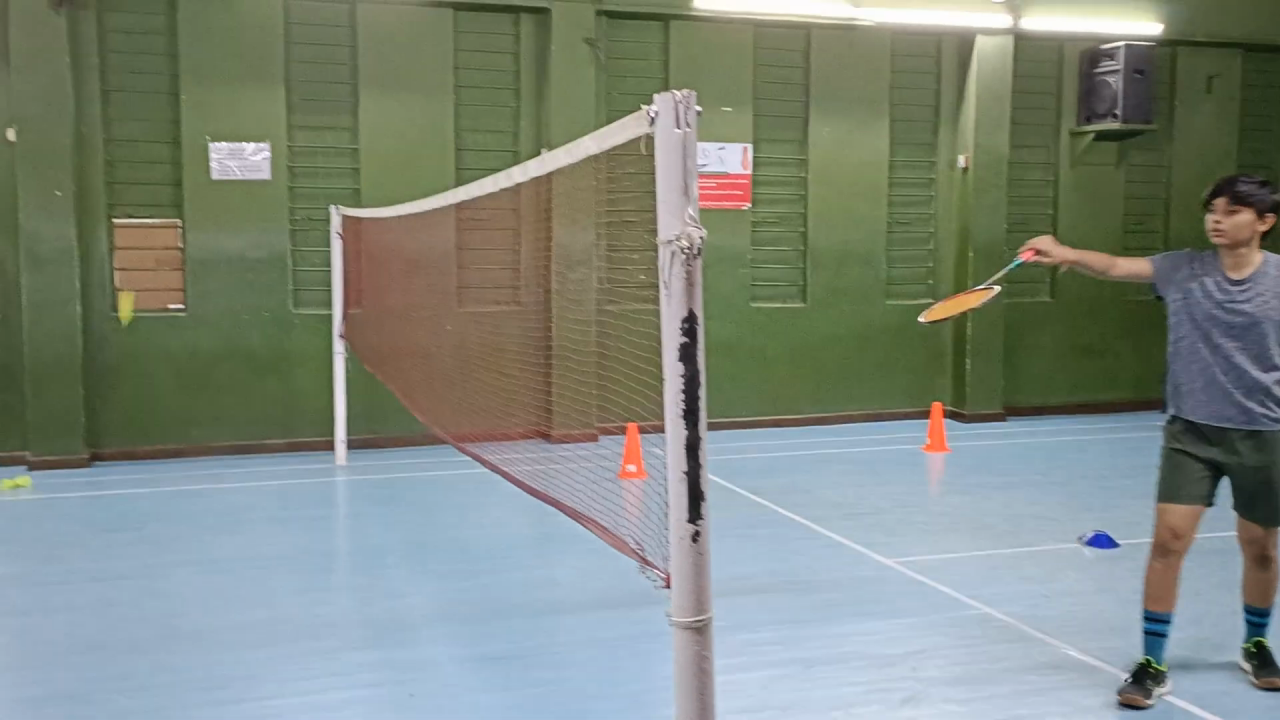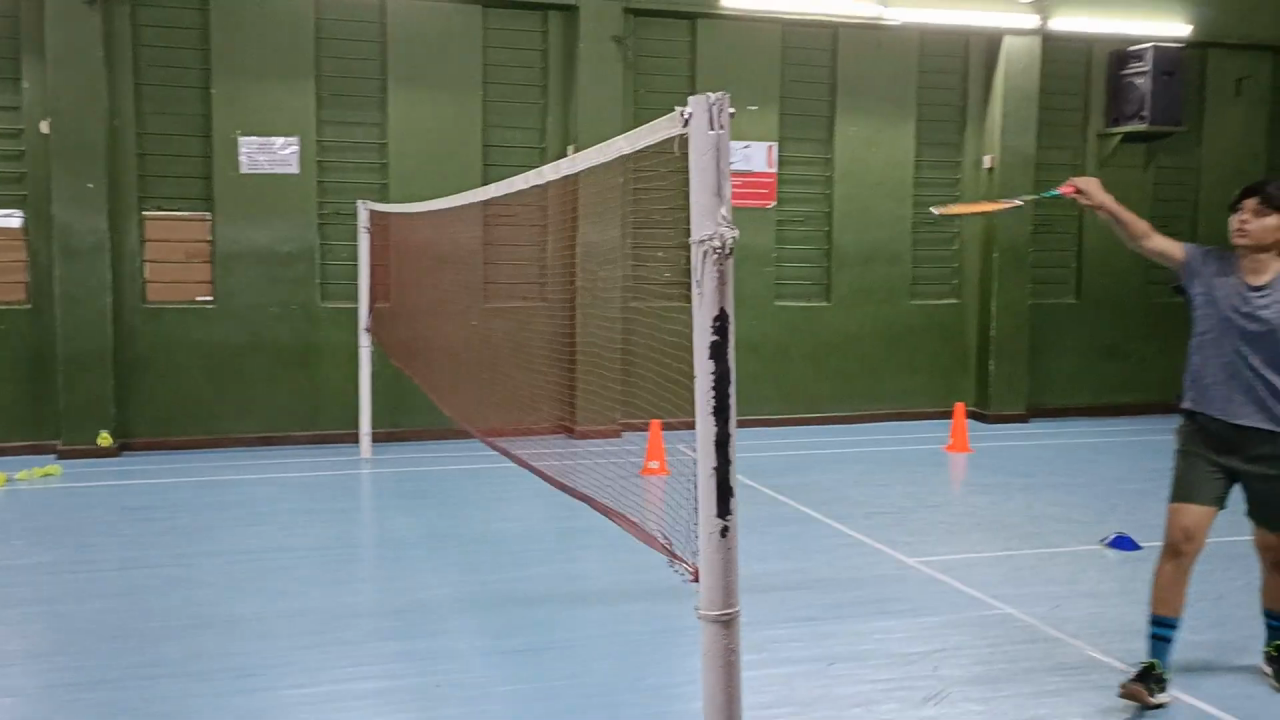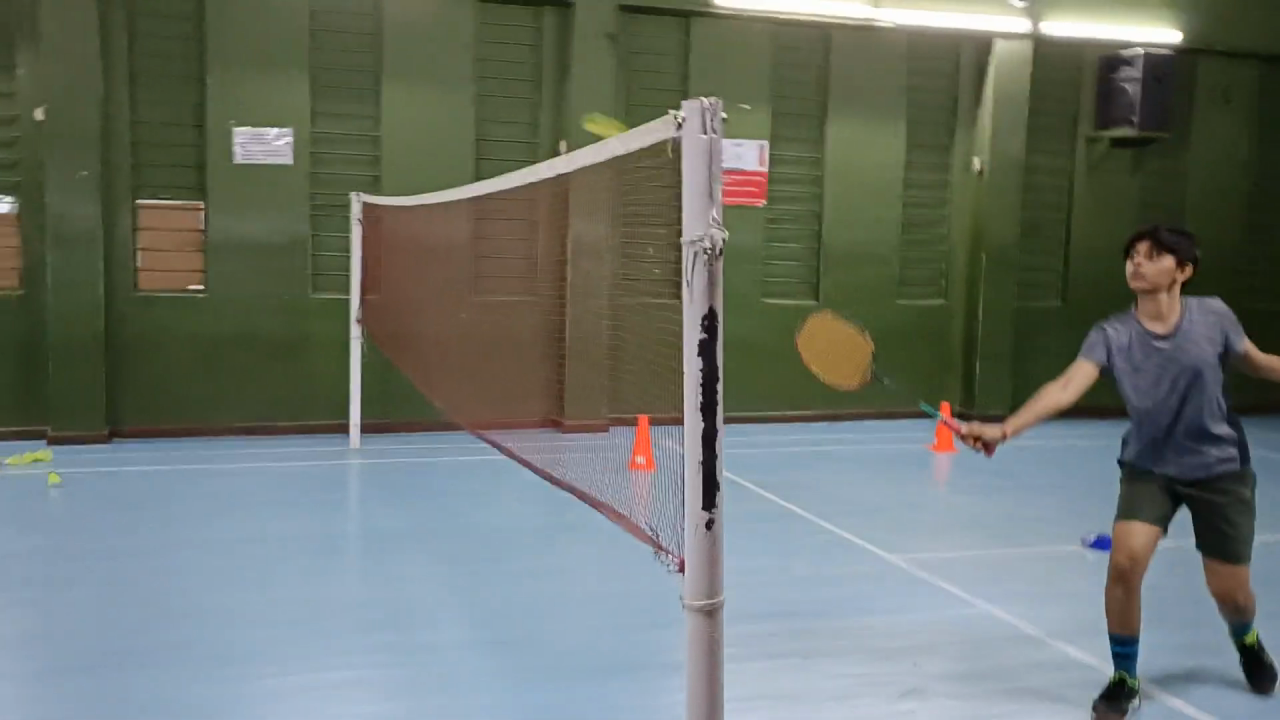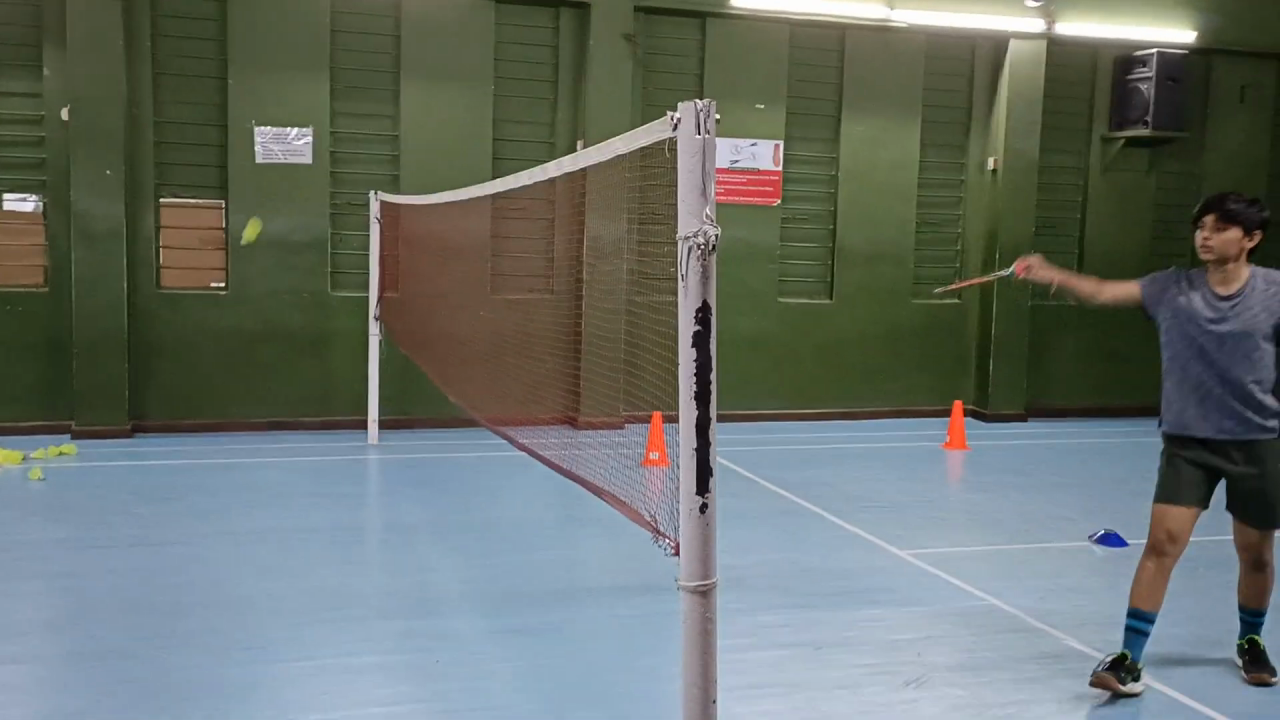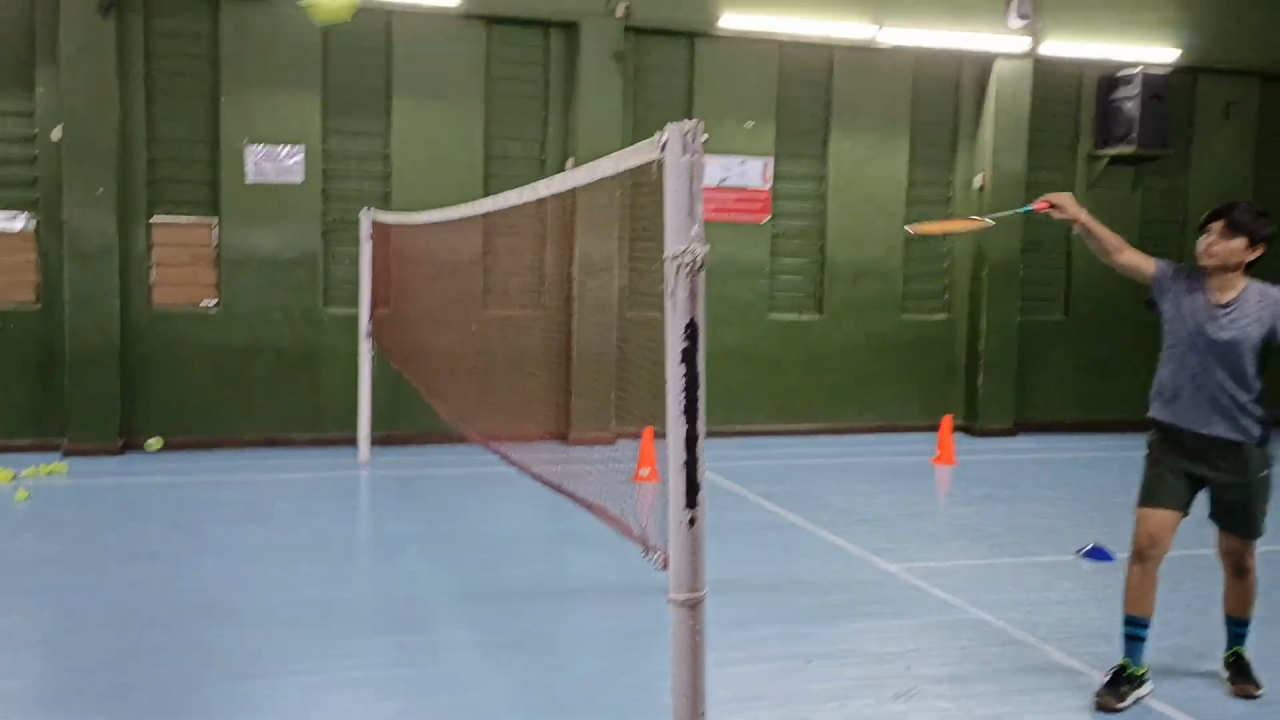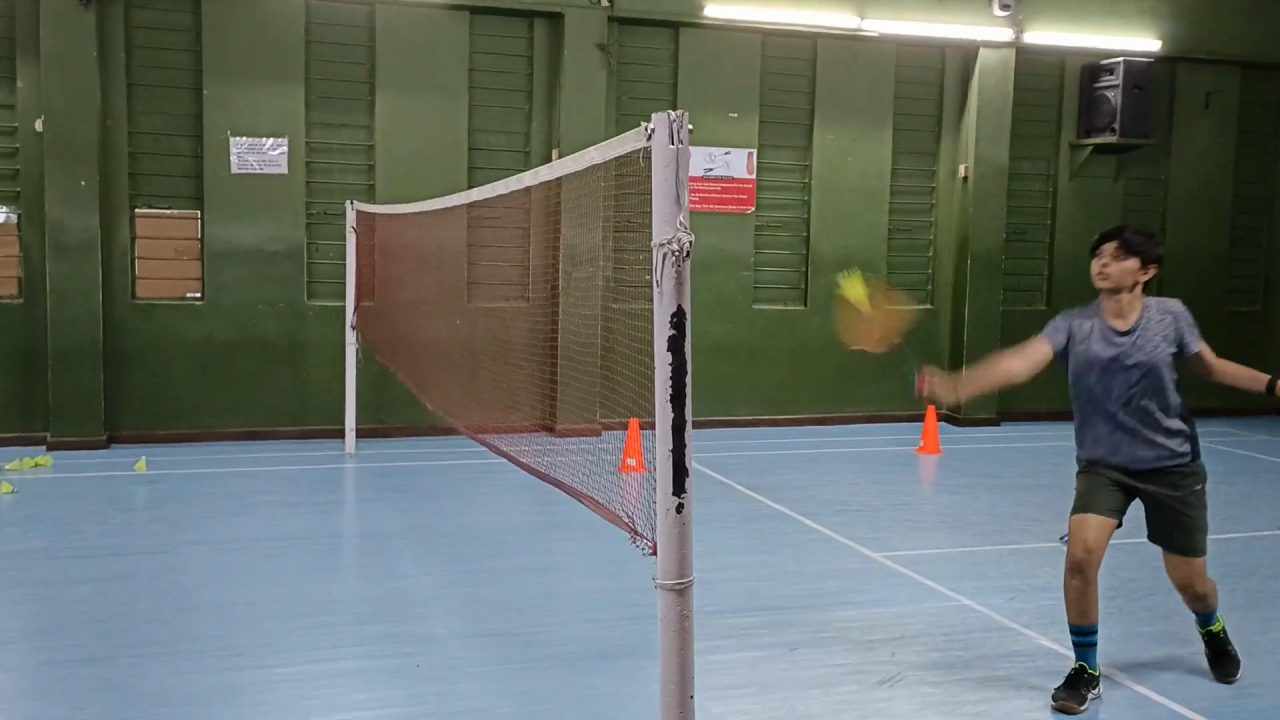
dt=0.5s
person 1, frame 1
right shoulder: (1183, 269)
right elbow: (1116, 268)
right wrist: (1066, 254)
right hip: (1191, 429)
right knee: (1169, 540)
right ankle: (1152, 664)
person 1, frame 2
right shoulder: (1204, 266)
right elbow: (1145, 240)
right wrist: (1104, 203)
right hip: (1206, 431)
right knee: (1179, 542)
right ankle: (1156, 667)
person 1, frame 3
left shoulder: (1214, 316)
right shoulder: (1110, 335)
right elbow: (1067, 388)
right wrist: (1004, 428)
left hip: (1220, 468)
right hip: (1150, 469)
left knee: (1231, 591)
right knee: (1125, 563)
right ankle: (1124, 679)
person 1, frame 4
right shoulder: (1171, 287)
right elbow: (1105, 291)
right wrist: (1052, 274)
right hip: (1187, 439)
right knee: (1164, 542)
right ankle: (1130, 658)
person 1, frame 5
right shoulder: (1176, 283)
right elbow: (1121, 254)
right wrist: (1079, 217)
right hip: (1174, 440)
left knee: (1238, 559)
right knee: (1146, 547)
left ankle: (1236, 655)
right ankle: (1132, 669)
person 1, frame 6
left shoulder: (1171, 314)
right shoulder: (1071, 324)
left elbow: (1211, 365)
right elbow: (1019, 363)
left wrist: (1271, 384)
right wrist: (956, 387)
left hip: (1172, 463)
right hip: (1103, 463)
left knee: (1190, 580)
right knee: (1081, 557)
left ankle: (1213, 630)
right ankle: (1085, 671)
